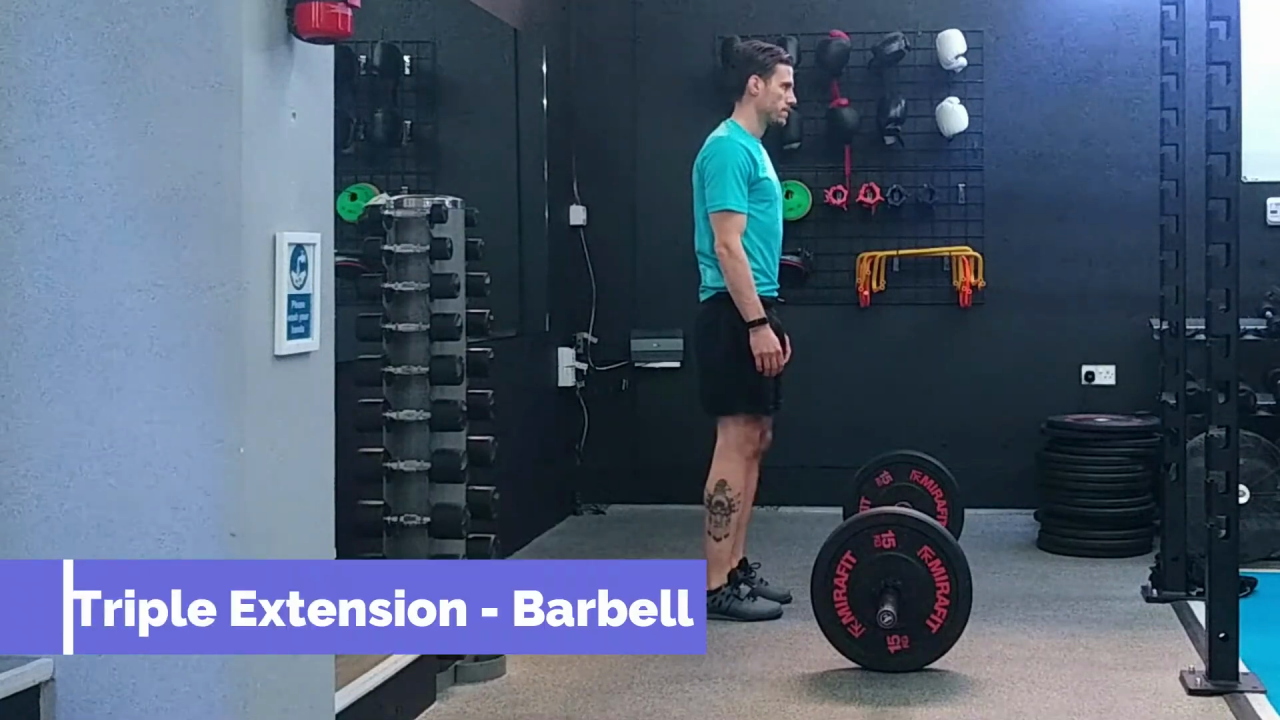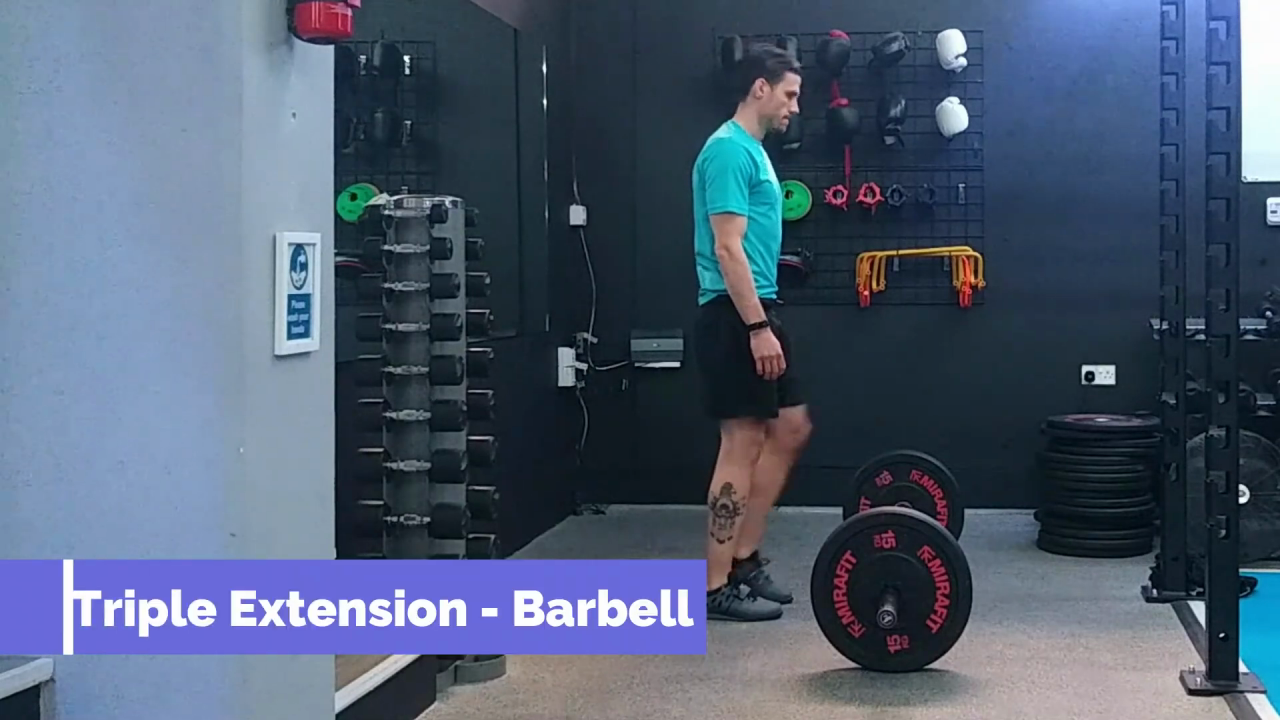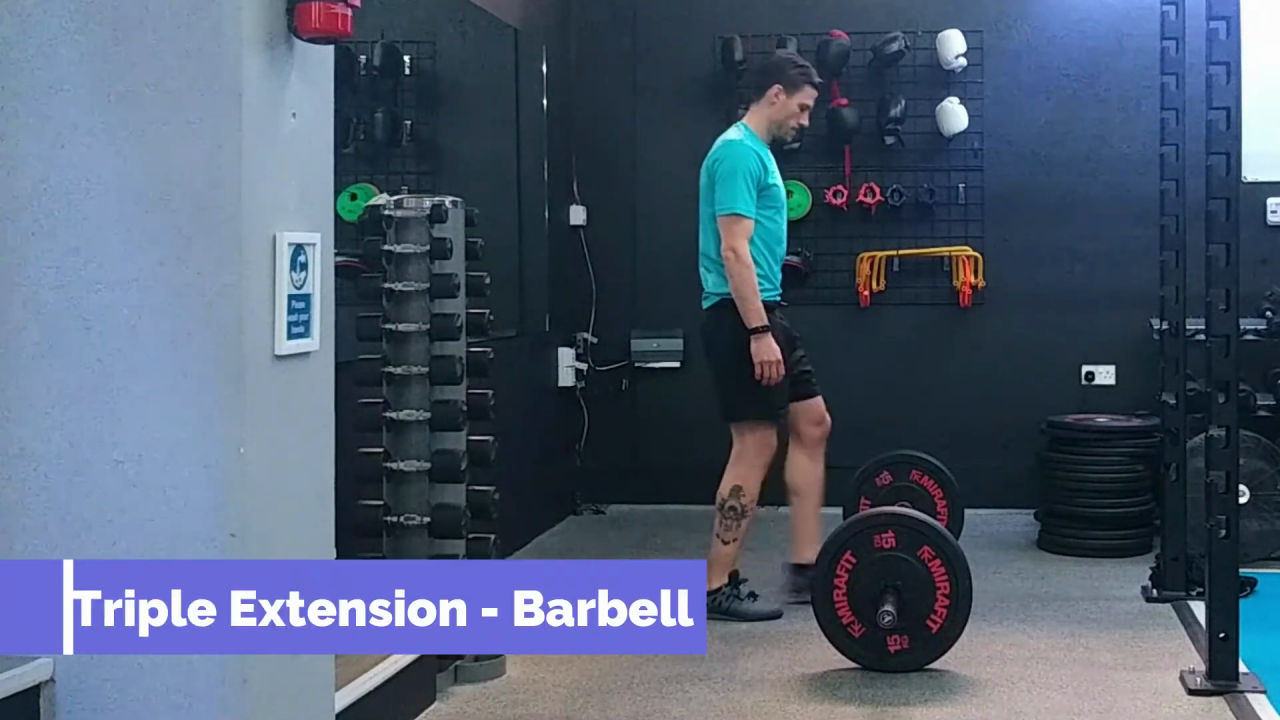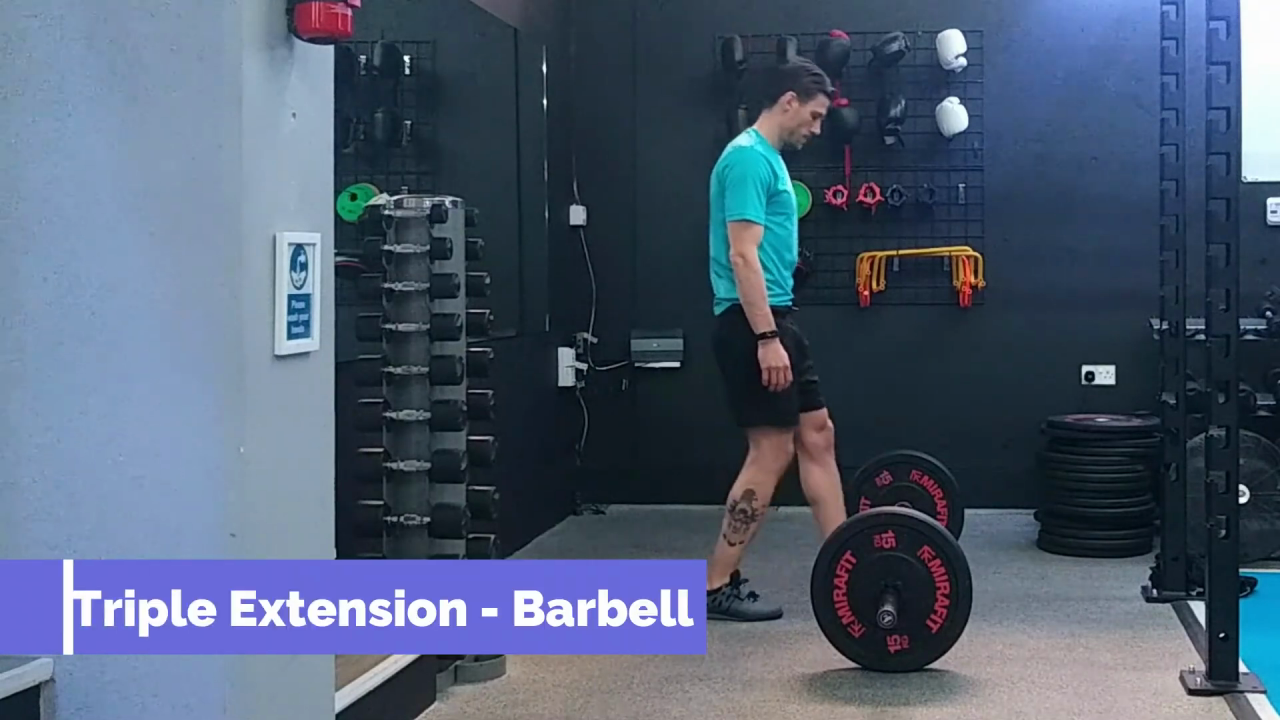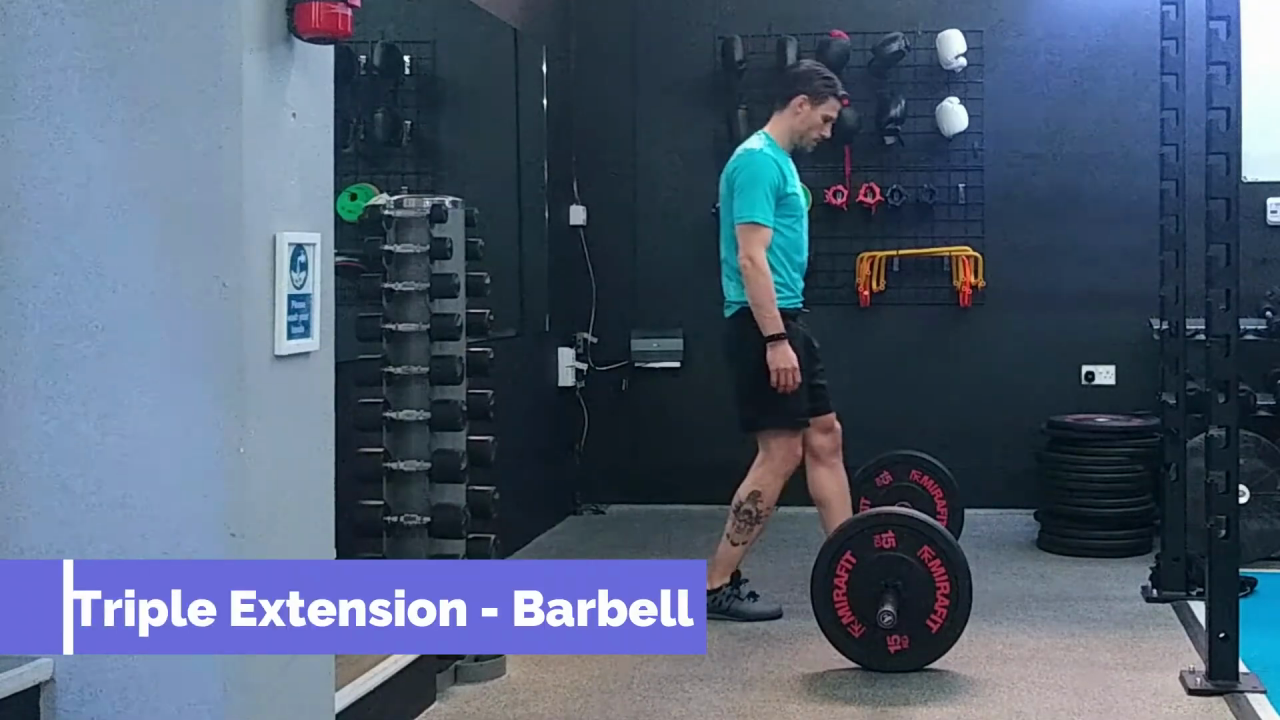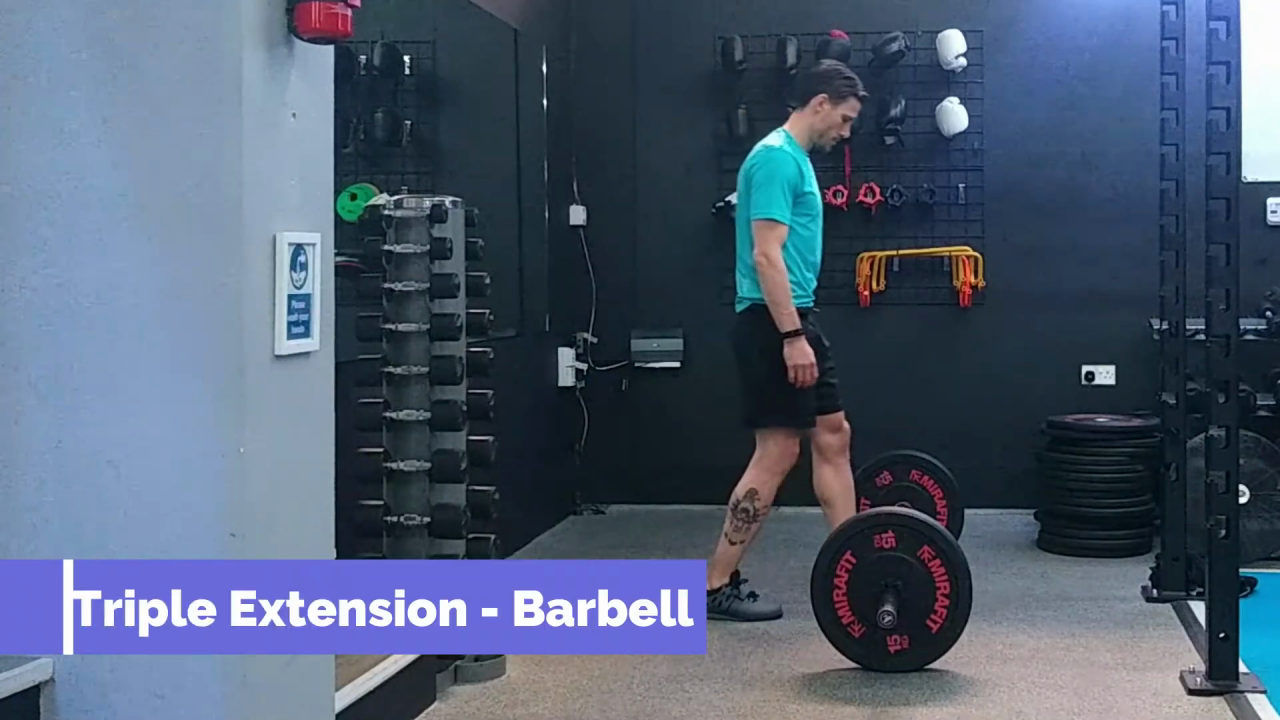
dt=0.1s
person 1, frame 1
left shoulder: (752, 148)
right shoulder: (729, 148)
right elbow: (727, 247)
left wrist: (769, 320)
right wrist: (758, 323)
left hip: (754, 312)
right hip: (733, 315)
left knee: (753, 443)
right knee: (738, 445)
left ankle: (733, 566)
right ankle: (718, 586)
person 1, frame 2
left shoulder: (750, 149)
right shoulder: (729, 150)
right elbow: (728, 249)
left wrist: (767, 322)
right wrist: (758, 326)
left hip: (753, 314)
right hip: (733, 318)
left knee: (789, 432)
right knee: (743, 448)
left ankle: (744, 560)
right ankle: (716, 586)
person 1, frame 3
left shoulder: (757, 152)
right shoulder: (738, 152)
right elbow: (734, 250)
right wrist: (759, 332)
left hip: (763, 316)
right hip: (741, 321)
left knee: (813, 424)
right knee: (755, 447)
left ankle: (806, 565)
right ankle: (718, 586)
person 1, frame 4
left shoulder: (766, 157)
right shoulder: (748, 158)
right elbow: (743, 256)
right wrist: (766, 338)
left hip: (774, 320)
right hip: (752, 326)
left knee: (817, 438)
right knee: (773, 451)
right ankle: (717, 586)
person 1, frame 5
left shoulder: (778, 161)
right shoulder: (759, 161)
right elbow: (751, 260)
right wrist: (775, 340)
left hip: (785, 323)
right hip: (764, 327)
left knee: (825, 440)
right knee: (782, 454)
right ankle: (718, 585)
person 1, frame 6
left shoulder: (794, 157)
right shoulder: (776, 158)
right elbow: (766, 255)
right wrist: (791, 335)
left hip: (796, 320)
right hip: (773, 324)
left knee: (833, 438)
right knee: (777, 454)
right ankle: (717, 585)
